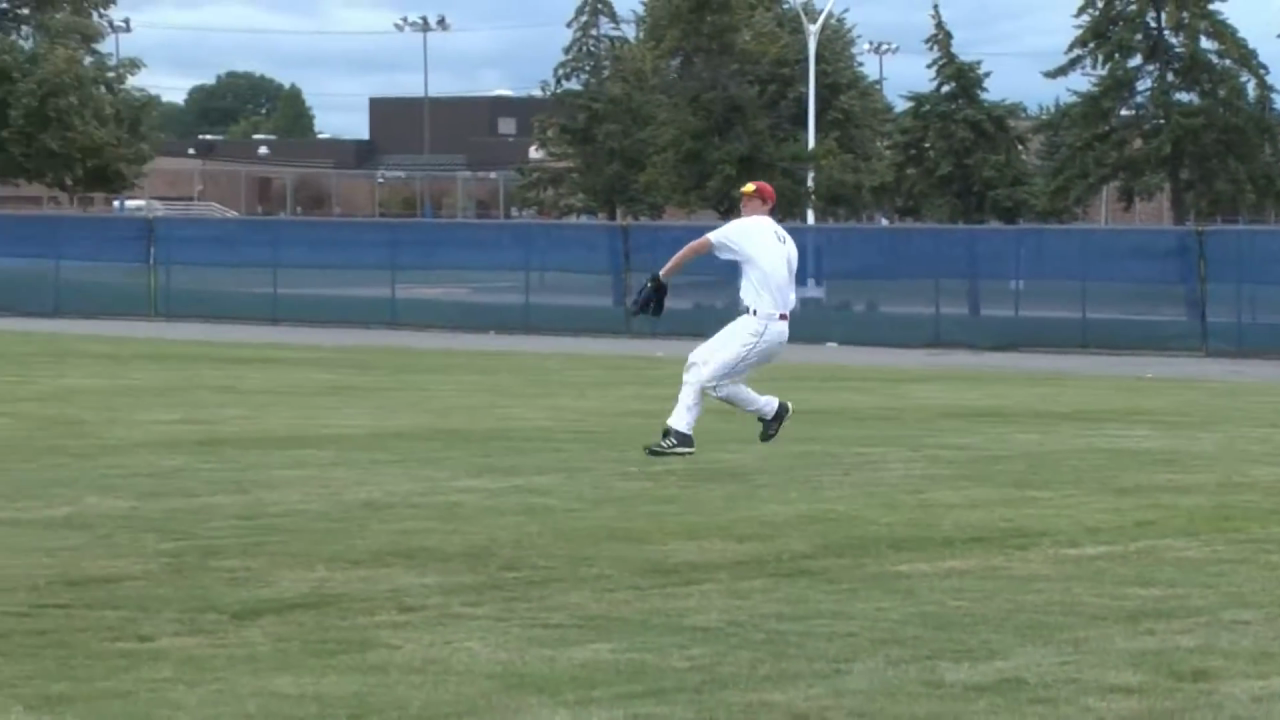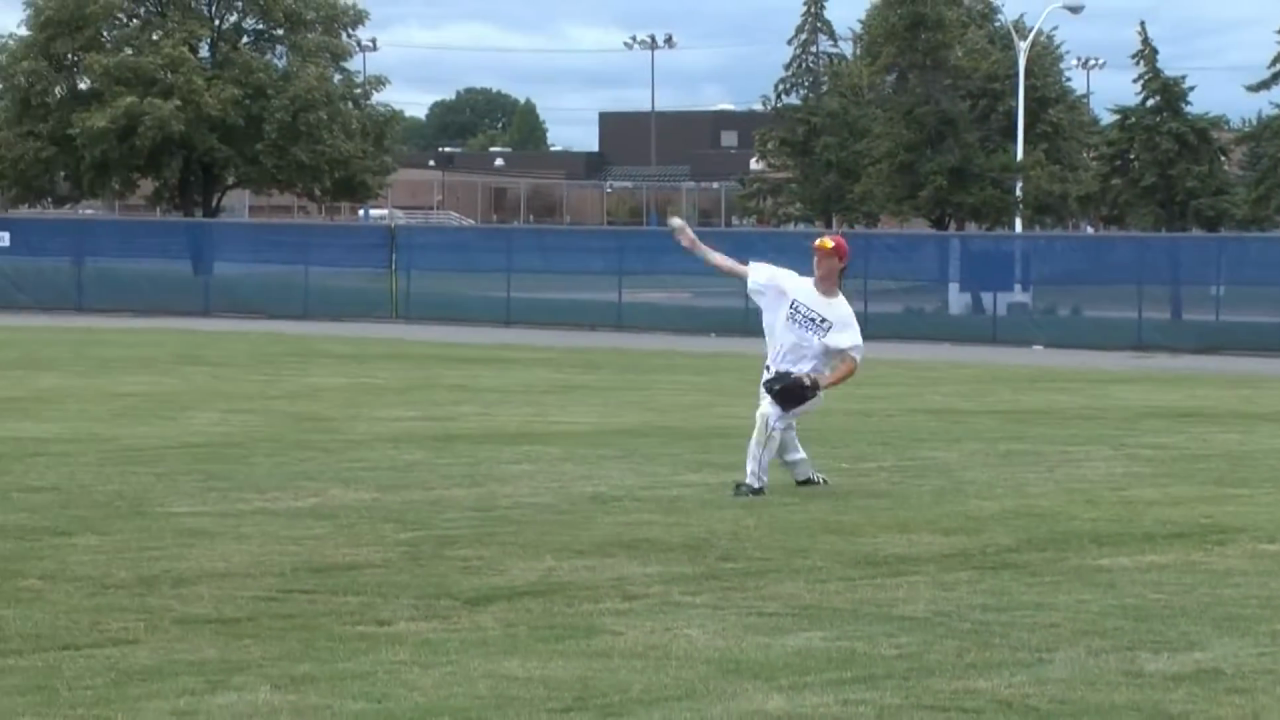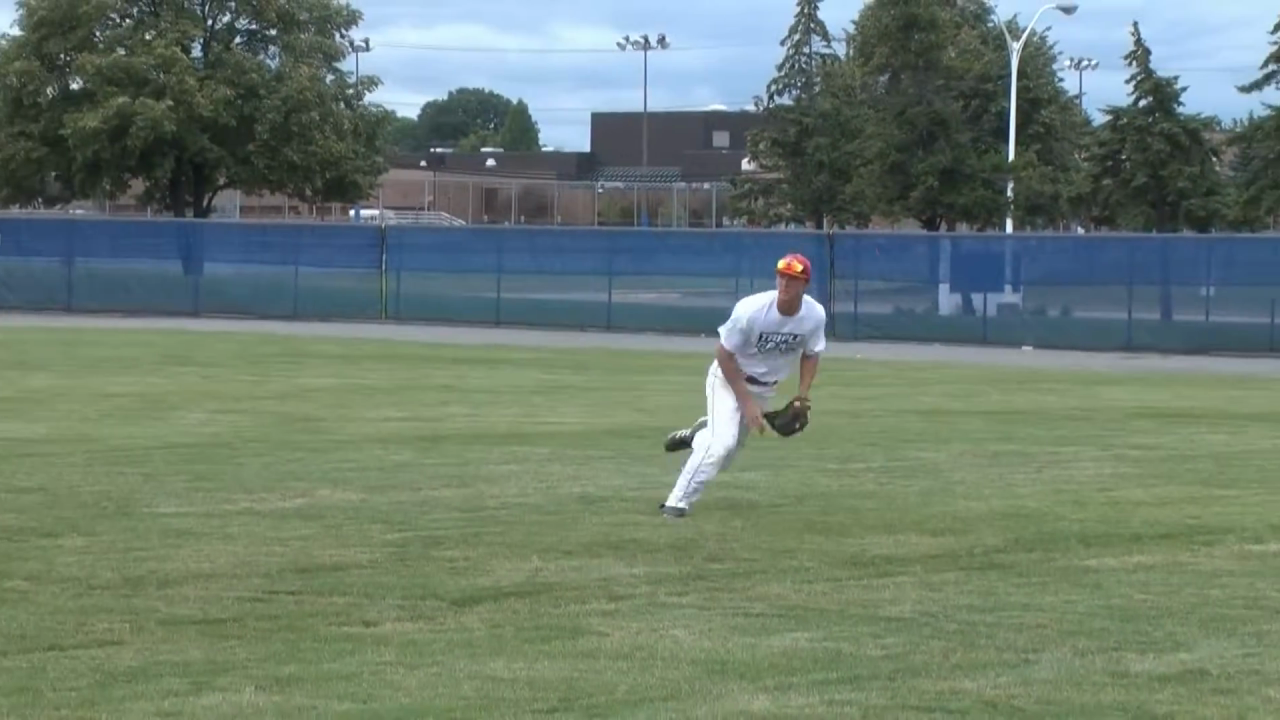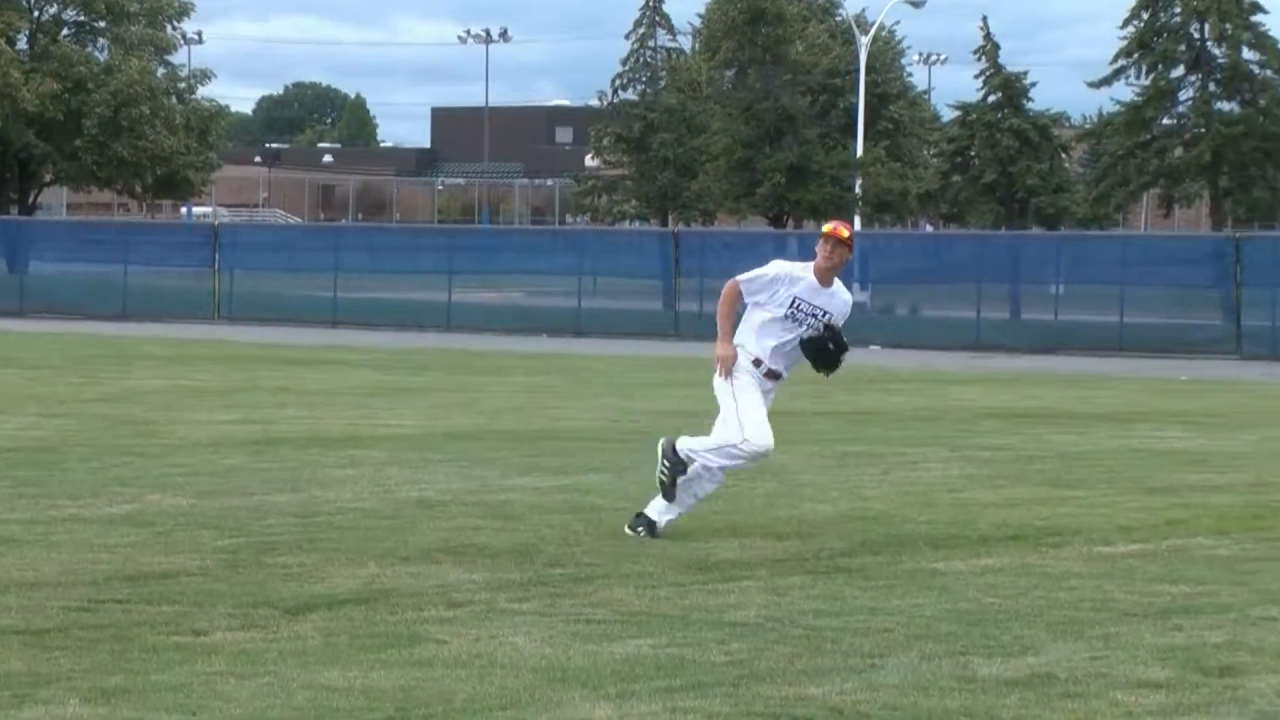
dt=0.5s
person 1, frame 1
left shoulder: (747, 227)
right shoulder: (787, 242)
left elbow: (697, 246)
left wrist: (664, 273)
left hip: (763, 326)
right hip: (767, 324)
left knee: (712, 380)
right knee: (699, 365)
left ankle: (771, 408)
right ankle: (678, 435)
person 1, frame 2
left shoulder: (843, 315)
right shoulder: (785, 281)
left elbow: (851, 364)
right elbow: (739, 269)
left wrist: (819, 385)
right wrist: (697, 245)
right hip: (774, 378)
left knee: (769, 416)
right knee: (774, 429)
left ankle: (755, 481)
right ankle: (803, 472)
person 1, frame 3
left shoulder: (815, 315)
right shoulder: (751, 309)
left elbow: (811, 358)
right elbow: (724, 354)
left wrist: (802, 401)
right wrist: (745, 402)
left hip: (763, 388)
right hip: (729, 376)
left knee: (725, 446)
right knee: (721, 444)
left ankle: (702, 433)
person 1, frame 4
left shoulder: (843, 302)
right elbow: (732, 287)
right wrist: (723, 341)
left hip: (767, 386)
right hip: (741, 370)
left knee: (715, 464)
right knee: (756, 442)
right ankle: (679, 451)
